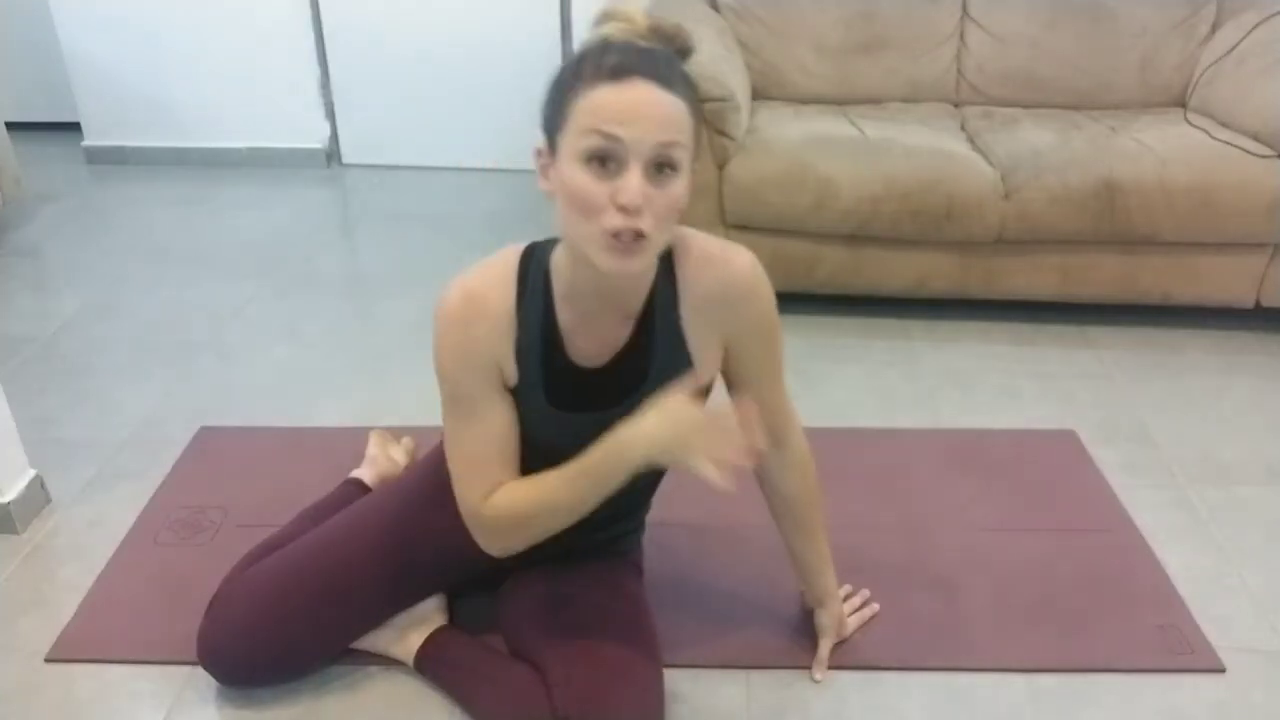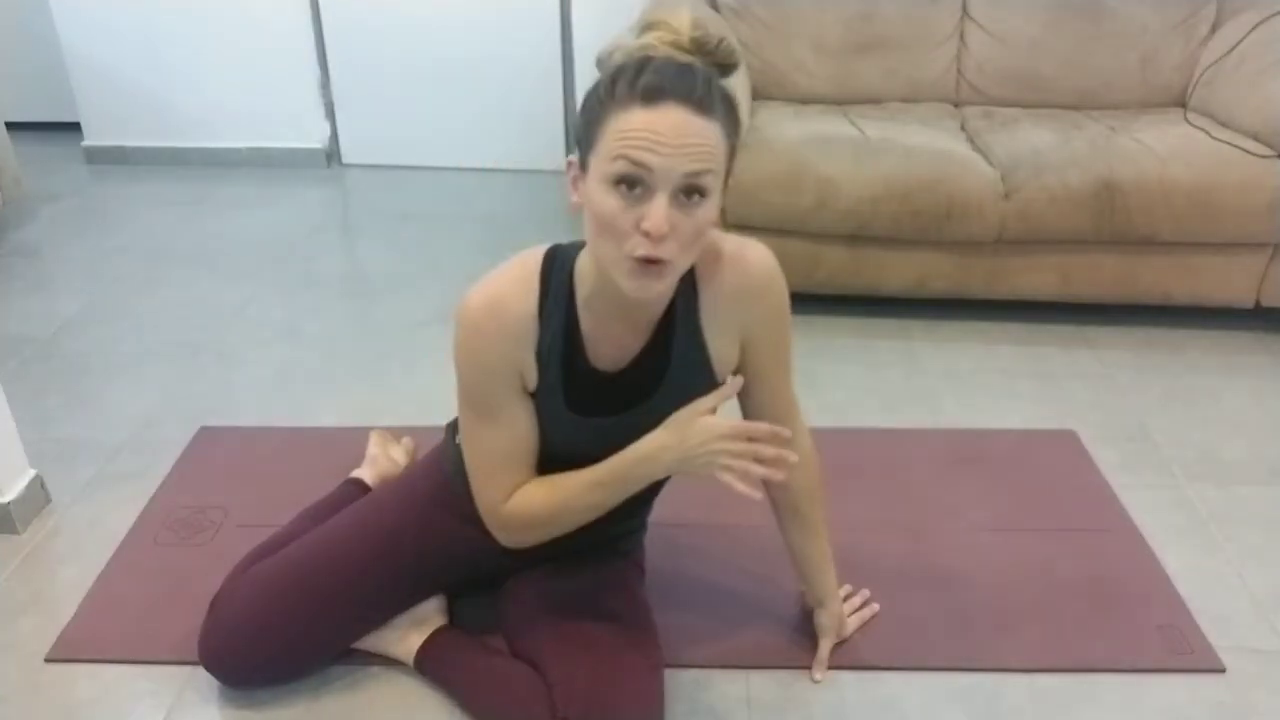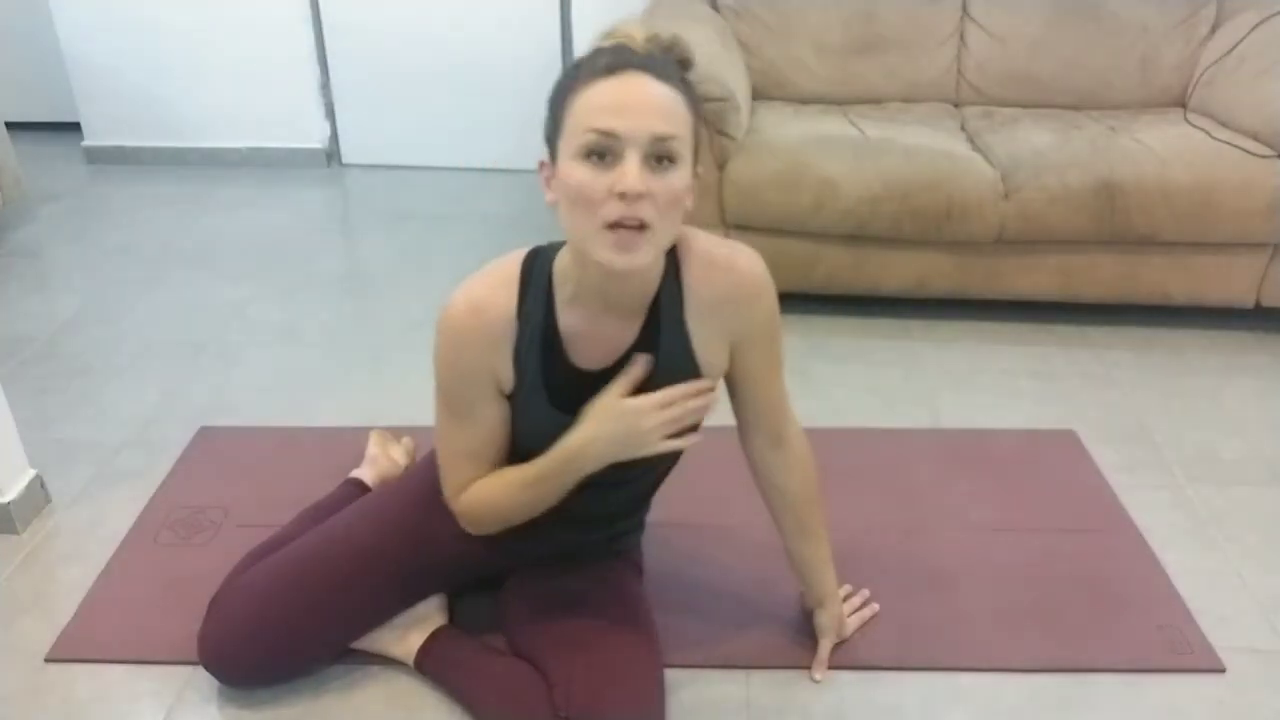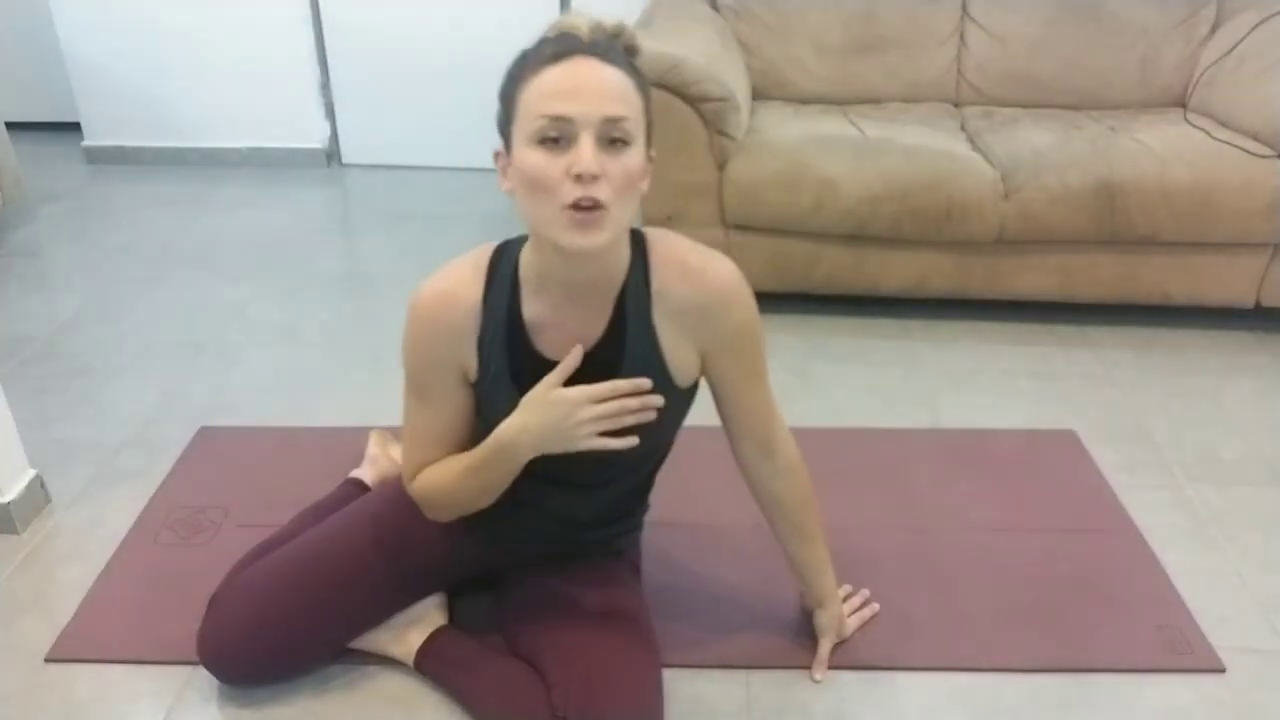
dt=0.3s
person 1, frame 1
left shoulder: (727, 284)
right shoulder: (478, 308)
left elbow: (777, 445)
right elbow: (495, 526)
left wrist: (821, 593)
right wrist: (638, 444)
left hip: (591, 553)
right hip: (469, 508)
right knee: (230, 642)
left ankle: (423, 640)
right ankle: (378, 479)
person 1, frame 2
left shoulder: (745, 281)
right shoulder: (500, 312)
left elbow: (784, 438)
right elbow: (508, 513)
left wrist: (822, 590)
right wrist: (662, 452)
left hip: (590, 551)
right hip: (468, 505)
right knee: (231, 642)
left ankle: (422, 637)
right ankle: (380, 478)
person 1, frame 3
left shoulder: (732, 284)
right shoulder: (483, 312)
left elbow: (775, 442)
right elbow: (473, 506)
left wrist: (821, 591)
right wrist: (589, 446)
left hip: (589, 551)
right hip: (474, 510)
right knee: (231, 643)
left ankle: (425, 638)
right ankle: (378, 479)
person 1, frame 4
left shoulder: (703, 289)
right shoulder: (450, 304)
left elbow: (766, 449)
right elbow: (432, 496)
left wrist: (820, 594)
right wrist: (519, 438)
left hip: (585, 556)
right hip: (467, 513)
right knee: (231, 642)
left ankle: (423, 639)
right ankle: (375, 477)
